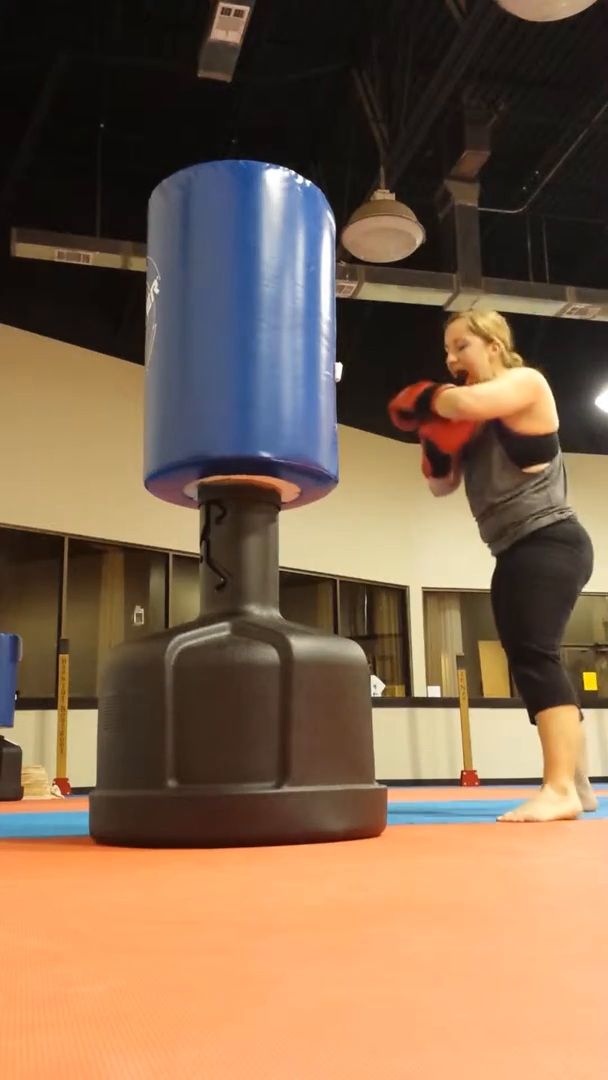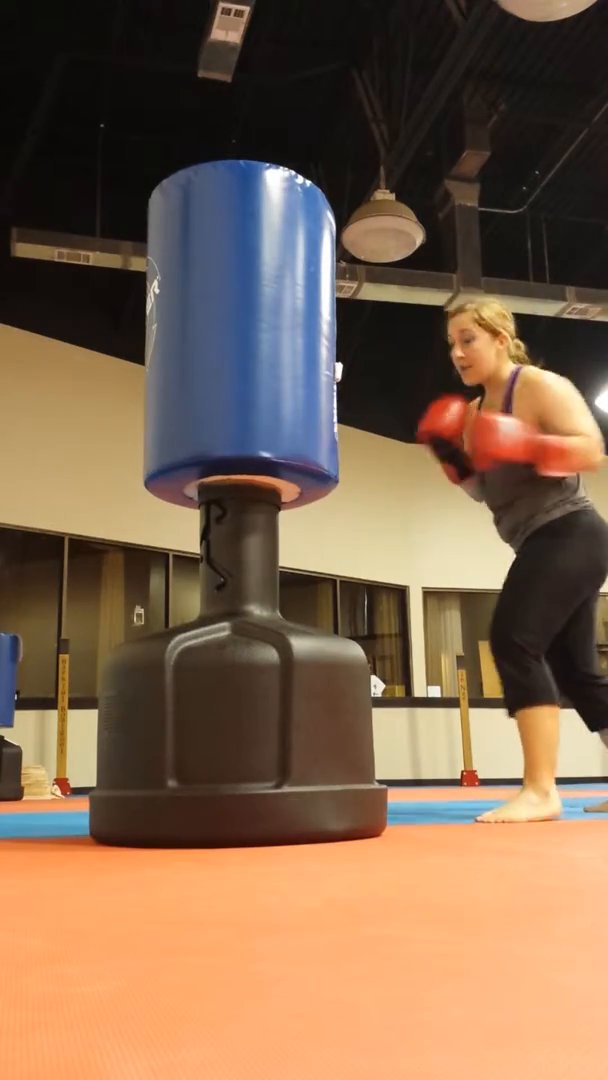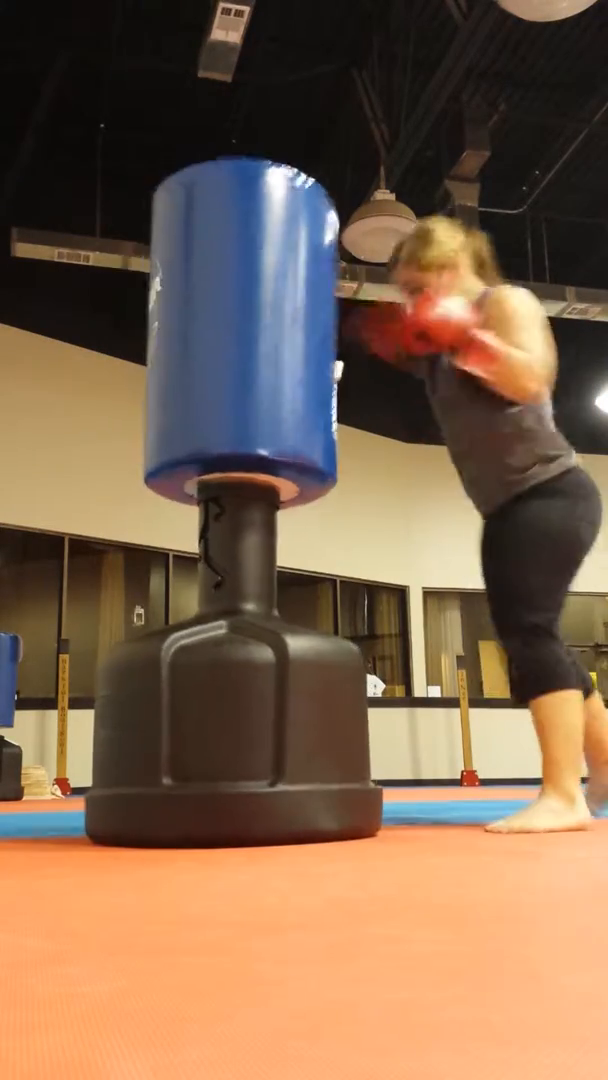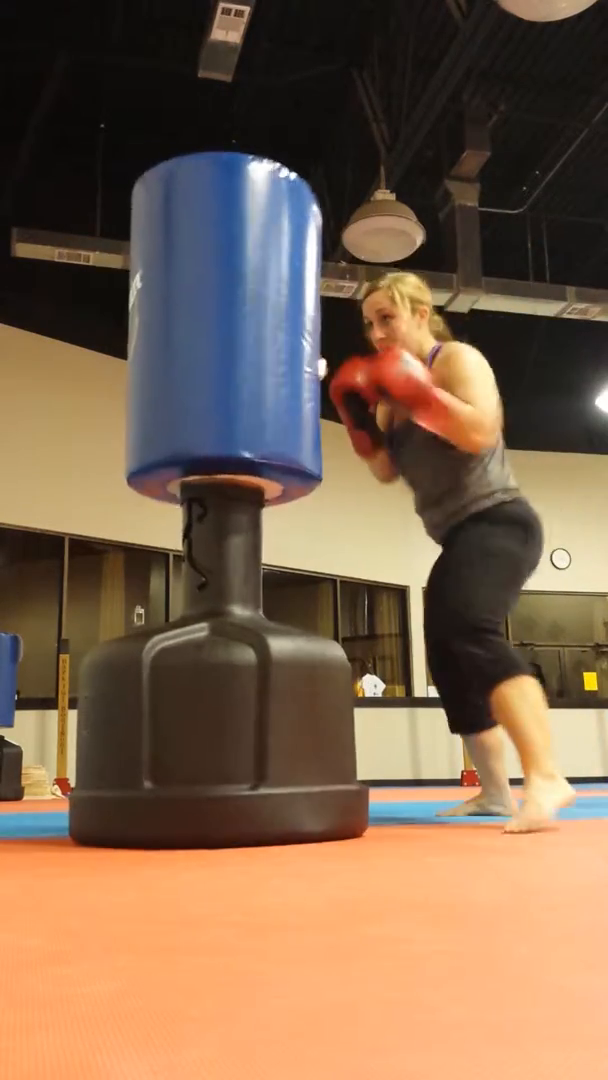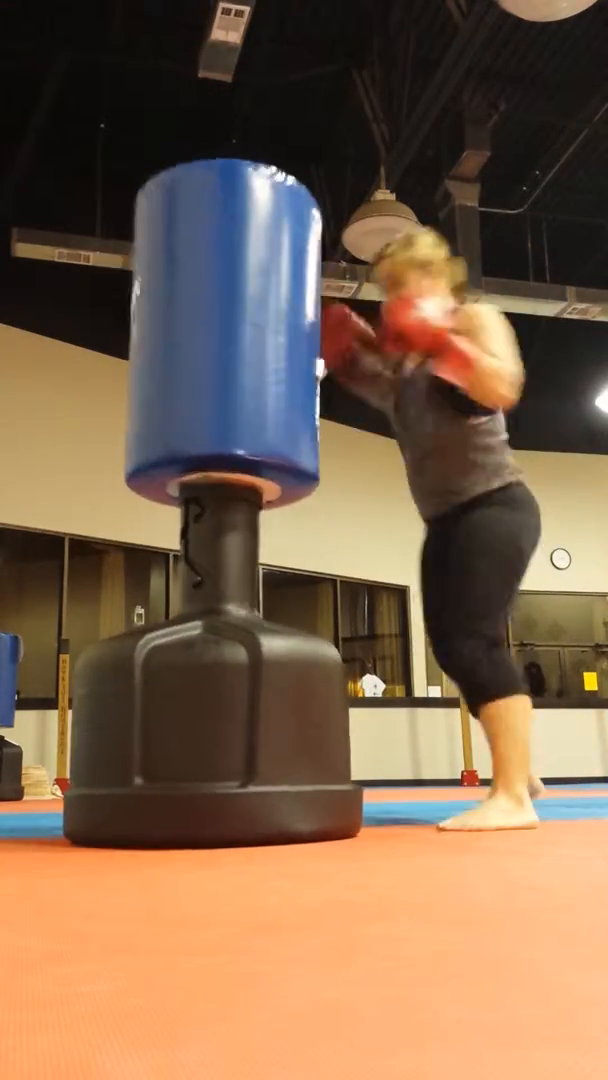
dt=1s
person 1, frame 1
left shoulder: (526, 383)
right shoulder: (474, 421)
left elbow: (465, 402)
right elbow: (440, 484)
left wrist: (427, 397)
left hip: (549, 545)
right hip: (519, 552)
left knee: (534, 656)
right knee: (537, 661)
left ankle: (559, 789)
right ankle: (577, 787)
person 1, frame 2
left shoulder: (540, 385)
right shoulder: (475, 411)
right elbow: (480, 488)
left wrist: (529, 447)
right wrist: (449, 452)
right hip: (546, 547)
left knee: (514, 645)
left ankle: (540, 790)
person 1, frame 3
left shoulder: (506, 303)
left elbow: (525, 380)
left wrist: (457, 335)
left hip: (555, 496)
right hip: (504, 512)
left knee: (529, 628)
right knee: (525, 636)
person 1, frame 4
left shoulder: (457, 360)
right shoulder: (389, 393)
left elbow: (482, 435)
right elbow: (386, 469)
left wrist: (421, 393)
right wrist: (357, 418)
left hip: (498, 524)
right hip: (463, 537)
left knee: (466, 629)
right knee: (451, 658)
left ankle: (545, 777)
right ankle: (493, 790)
person 1, frame 5
left shoulder: (478, 320)
right shoulder: (400, 343)
left elbow: (498, 389)
left wrist: (437, 339)
right wrist: (352, 365)
left hip: (494, 507)
right hip: (444, 520)
left knee: (473, 638)
right knee: (455, 646)
left ankle: (513, 798)
right ankle: (521, 777)
